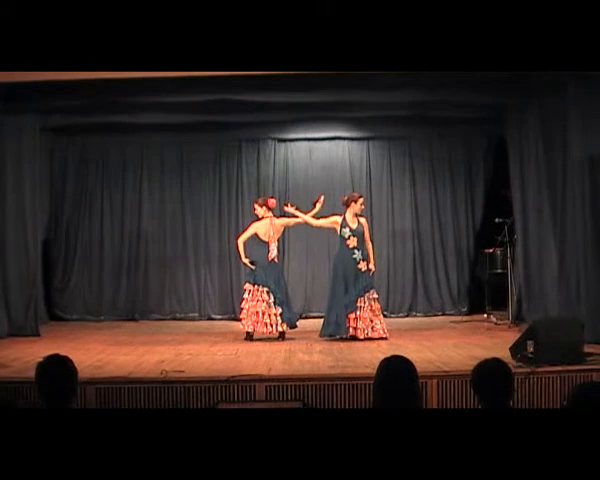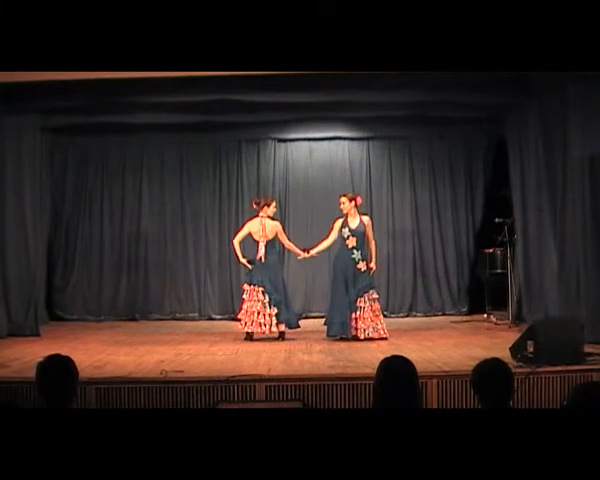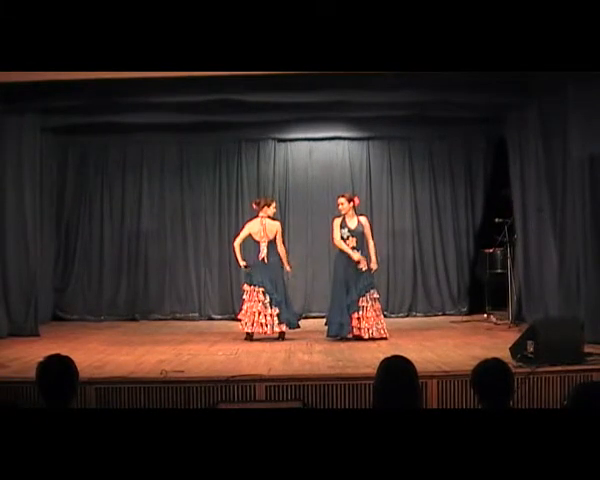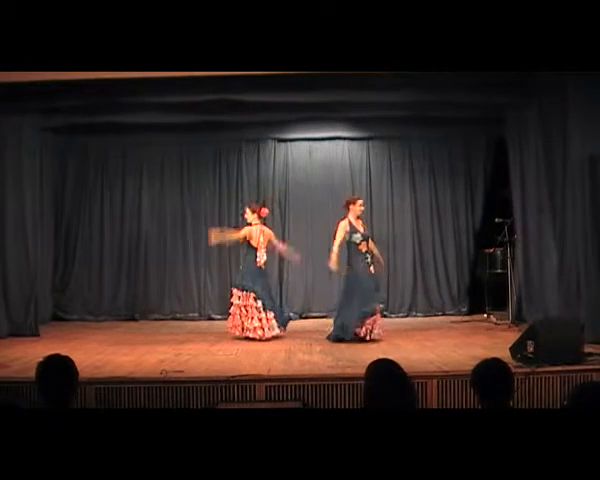
dt=1s
person 1, frame 1
left shoulder: (362, 221)
right shoulder: (338, 220)
left elbow: (368, 243)
right elbow: (315, 222)
left wrist: (372, 261)
right wrist: (295, 212)
left hip: (361, 264)
right hip: (344, 263)
left knee: (363, 296)
right knee: (344, 296)
left ankle: (363, 330)
right ankle: (344, 331)
person 1, frame 2
left shoulder: (365, 220)
right shoulder: (340, 222)
left elbow: (371, 241)
right elbow: (329, 240)
left wrist: (373, 260)
right wrist: (311, 252)
left hip: (360, 264)
right hip: (343, 263)
left knee: (363, 296)
right knee: (344, 296)
left ankle: (364, 330)
right ankle: (345, 331)
person 1, frame 3
left shoulder: (363, 220)
right shoulder: (337, 221)
left elbow: (370, 241)
right elbow: (337, 240)
left wrist: (373, 260)
right wrist: (352, 253)
left hip: (361, 263)
right hip: (343, 262)
left knee: (364, 295)
right knee: (344, 295)
left ankle: (365, 330)
right ankle: (346, 330)
person 1, frame 4
left shoulder: (361, 223)
right shoulder: (344, 224)
right elbow: (337, 243)
left wrist: (376, 253)
right wrist: (333, 258)
left hip: (366, 265)
right hip: (355, 265)
left knee: (369, 300)
right knee: (358, 299)
left ankle: (363, 332)
right ankle: (346, 332)
person 2, frame 1
left shoulder: (257, 225)
right shoulder: (280, 223)
left elbow: (240, 240)
right elbow: (302, 219)
left wrist: (244, 258)
right wrist: (317, 208)
left hip: (258, 266)
right hip: (274, 266)
left knee: (254, 298)
right knee: (278, 297)
left ankle: (250, 332)
right ankle: (281, 331)
person 2, frame 2
left shoulder: (251, 224)
right shoulder: (275, 225)
left elbow: (235, 240)
right elbow: (287, 244)
left wrist: (241, 258)
right wrist: (301, 253)
left hip: (257, 265)
right hip: (272, 264)
left knee: (254, 297)
right knee: (276, 295)
left ankle: (250, 332)
right ankle: (281, 331)
person 2, frame 3
left shoulder: (251, 225)
right shoulder: (276, 225)
left elbow: (236, 243)
right elbow: (280, 247)
left wrist: (240, 260)
right wrist: (286, 264)
left hip: (256, 265)
right hip: (273, 264)
left knee: (253, 298)
right knee: (276, 295)
left ankle: (250, 332)
right ankle: (281, 331)
person 2, frame 4
left shoulder: (249, 230)
right shoulder: (268, 232)
left elbow: (235, 235)
right elbow: (279, 246)
left wrist: (218, 236)
right wrist: (291, 255)
left hip: (248, 271)
right hip: (261, 271)
left knee: (246, 300)
right knee: (264, 298)
left ankle: (250, 331)
right ankle: (268, 329)
